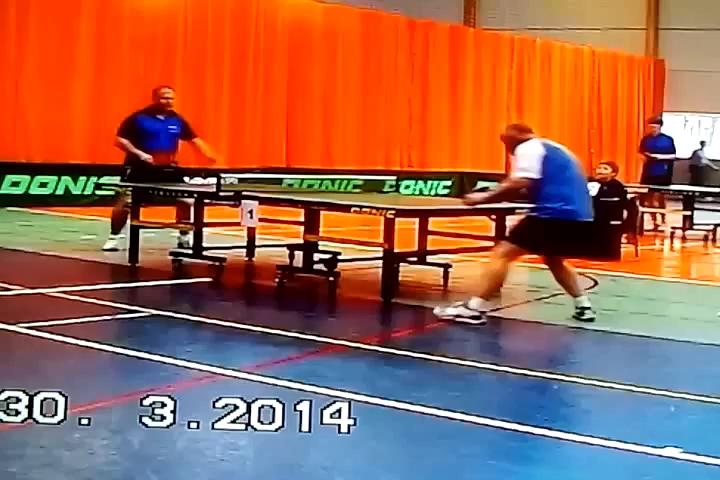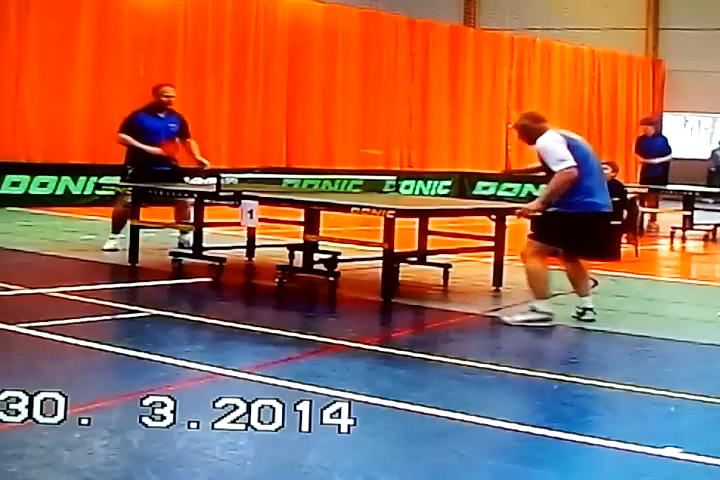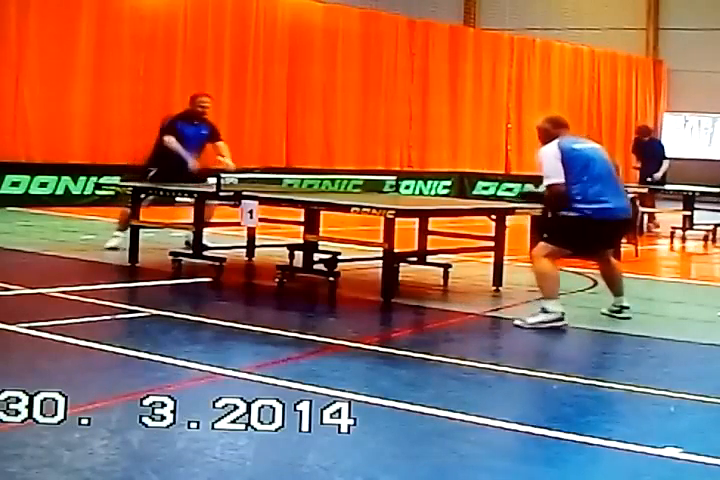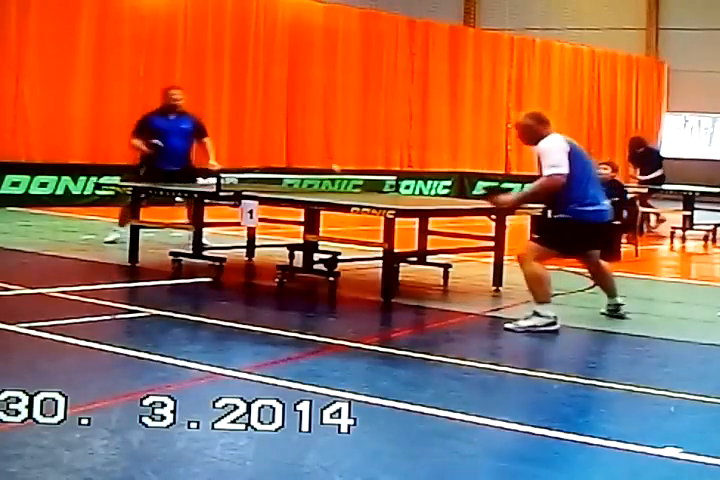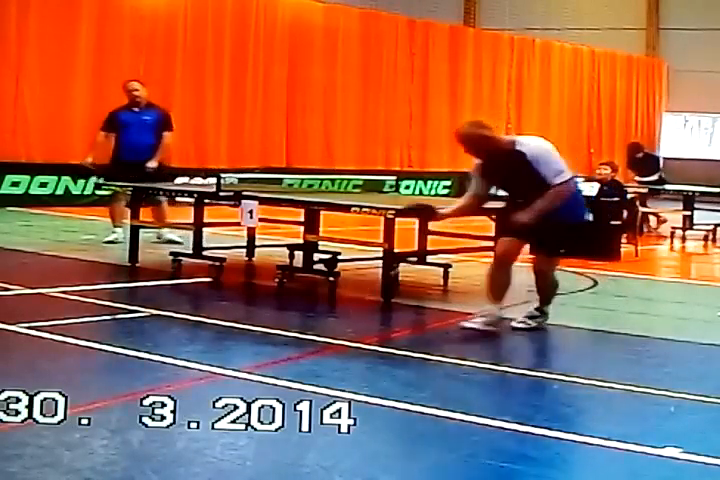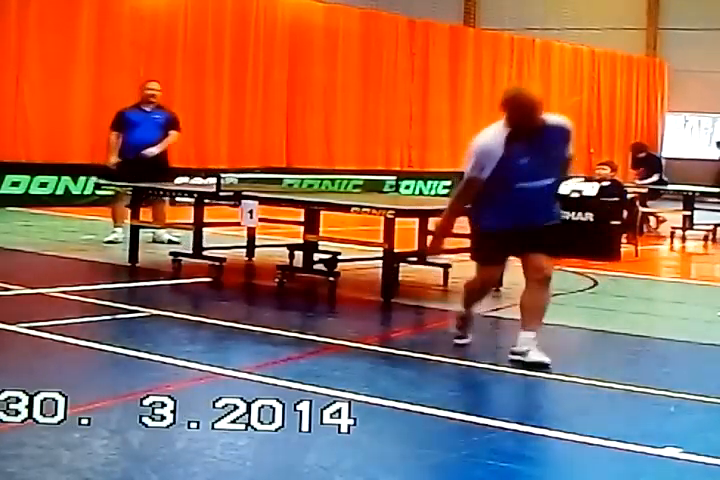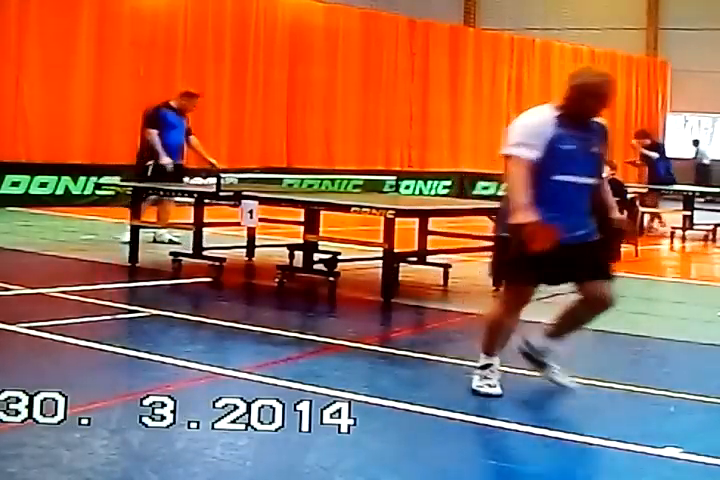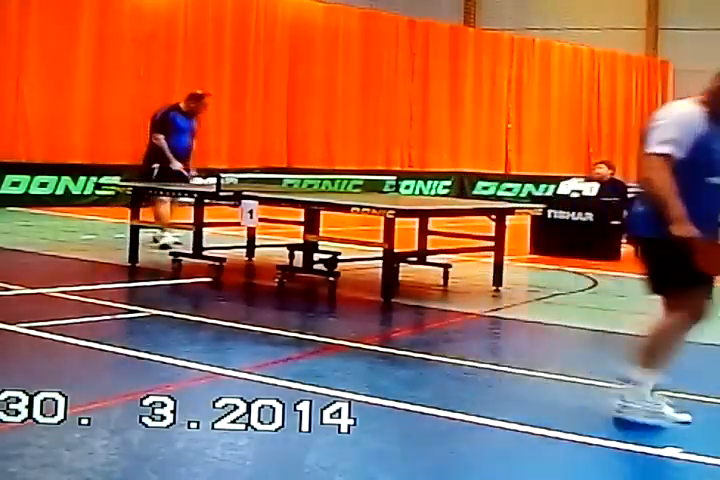
dt=0.5s
person 1, frame 1
left shoulder: (528, 147)
right shoulder: (557, 150)
left elbow: (521, 183)
left wrist: (484, 197)
left hip: (554, 215)
right hip: (579, 217)
left knee: (502, 254)
right knee: (554, 260)
left ankle: (474, 309)
right ankle: (583, 306)
person 1, frame 2
left shoulder: (546, 141)
right shoulder: (567, 137)
left elbow: (567, 174)
left wrist: (540, 202)
left hip: (573, 209)
right hip: (597, 208)
left knee: (533, 253)
right knee: (569, 255)
left ankle: (542, 311)
right ankle: (586, 305)
person 1, frame 3
left shoulder: (551, 149)
right shoulder: (593, 146)
left elbow: (558, 190)
left wrist: (550, 213)
left hip: (588, 214)
right hip: (620, 212)
left knee: (541, 255)
right knee: (603, 256)
left ankle: (552, 310)
right ankle: (620, 304)
person 1, frame 4
left shoulder: (550, 144)
right shoulder: (562, 145)
left elbow: (555, 181)
right elbow: (561, 189)
left wrist: (515, 199)
right wrist: (520, 199)
left hip: (578, 215)
right hip: (598, 213)
left knee: (529, 257)
right knee: (591, 258)
left ankle: (545, 316)
right ankle: (615, 304)
person 1, frame 5
left shoulder: (534, 149)
right shoulder: (483, 165)
left elbow: (564, 187)
right elbow: (474, 198)
left wrist: (531, 214)
right wrist: (447, 212)
left hip: (562, 215)
right hip: (521, 211)
left knee: (543, 268)
right knee: (503, 254)
left ankle: (542, 311)
right ankle: (492, 314)
person 1, frame 6
left shoulder: (560, 128)
right shoulder: (491, 141)
right elbow: (470, 186)
right wrist: (446, 224)
left hip: (542, 219)
right hip: (495, 221)
left knee: (541, 275)
right knee: (488, 279)
left ankle: (526, 344)
right ankle: (465, 316)
person 1, frame 7
left shoulder: (598, 131)
right shoulder: (536, 122)
right elbow: (516, 168)
left wrist: (613, 212)
right wrist: (521, 211)
left hip: (580, 231)
right hip: (535, 228)
left knee: (601, 296)
right knee: (514, 299)
left ankle: (540, 345)
right ankle: (487, 367)
person 1, frame 8
right shoulder: (683, 116)
right elbow: (655, 167)
right wrist: (679, 220)
right hip: (665, 230)
left knee: (692, 310)
right knee: (686, 308)
left ankle: (639, 388)
right ankle: (637, 388)
person 2, frame 1
left shoulder: (178, 120)
right shoulder: (137, 118)
left elbow: (194, 139)
right elbow: (120, 140)
left wrist: (209, 154)
right wrist: (139, 153)
left hip: (168, 170)
right hip: (140, 169)
left knee: (185, 202)
right knee: (124, 202)
left ankle: (185, 238)
right ankle: (113, 238)
person 2, frame 2
left shoulder: (177, 118)
right shoulder: (139, 116)
left elbow: (187, 140)
right elbow: (121, 137)
left wrist: (197, 157)
right wrist: (144, 148)
left hip: (168, 168)
right hip: (140, 168)
left knee: (183, 201)
right knee: (125, 202)
left ankle: (185, 238)
right ankle: (113, 238)
person 2, frame 3
left shoulder: (208, 126)
right shoulder: (175, 122)
left elbow: (219, 144)
right elbow: (168, 140)
left wrist: (226, 158)
right wrist: (187, 158)
left hip: (188, 173)
right hip: (161, 170)
right ankle: (118, 236)
person 2, frame 4
left shoulder: (191, 120)
right shoulder: (149, 119)
left elbow: (204, 140)
right elbow: (134, 141)
left wrist: (211, 159)
right wrist: (144, 149)
left hip: (182, 170)
right hip: (153, 168)
right ankle: (119, 231)
person 2, frame 5
left shoulder: (160, 113)
right shoulder: (117, 114)
left elbow: (166, 138)
right elbow: (104, 135)
left wrist: (155, 160)
right wrist: (91, 156)
left hip: (149, 165)
right hip: (122, 163)
left knee: (158, 198)
right knee: (117, 196)
left ankle: (163, 231)
right ankle: (118, 232)
person 2, frame 6
left shoulder: (168, 115)
right shoulder: (125, 113)
left elbow: (173, 135)
right elbow: (115, 135)
left wrist: (157, 149)
right wrist: (113, 156)
left hip: (157, 163)
right hip: (128, 162)
left knee: (160, 197)
right knee: (121, 195)
left ankle: (160, 232)
right ankle: (118, 231)
person 2, frame 7
left shoulder: (183, 117)
right shoulder: (157, 112)
left elbow: (190, 139)
right elbow: (151, 134)
left wrist: (206, 157)
right wrist: (162, 156)
left hip: (175, 163)
right hip: (154, 162)
left knee: (168, 197)
left ankle: (161, 232)
person 2, frame 8
left shoulder: (192, 118)
right shoulder: (166, 115)
right elbow: (157, 139)
left wrist: (189, 165)
right wrist: (172, 161)
left hip: (179, 165)
right hip: (161, 164)
left knee: (172, 198)
right knee: (162, 198)
left ankle: (162, 232)
right ankle: (165, 234)
